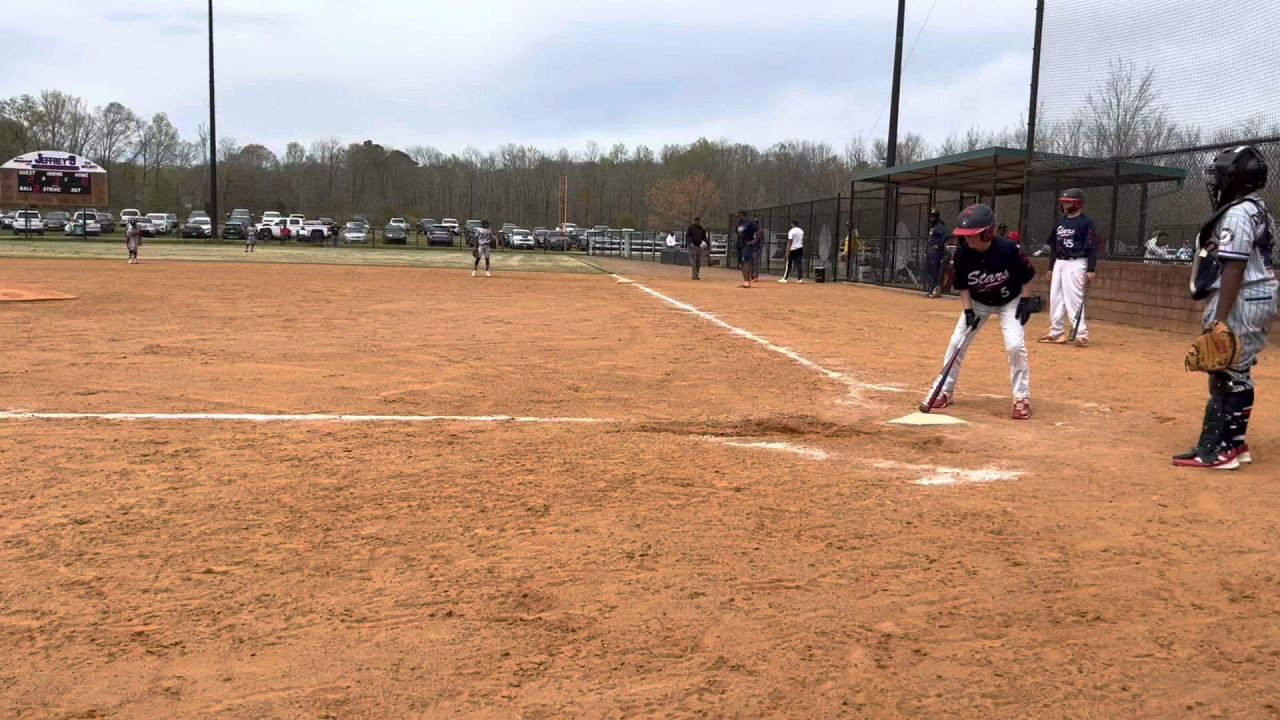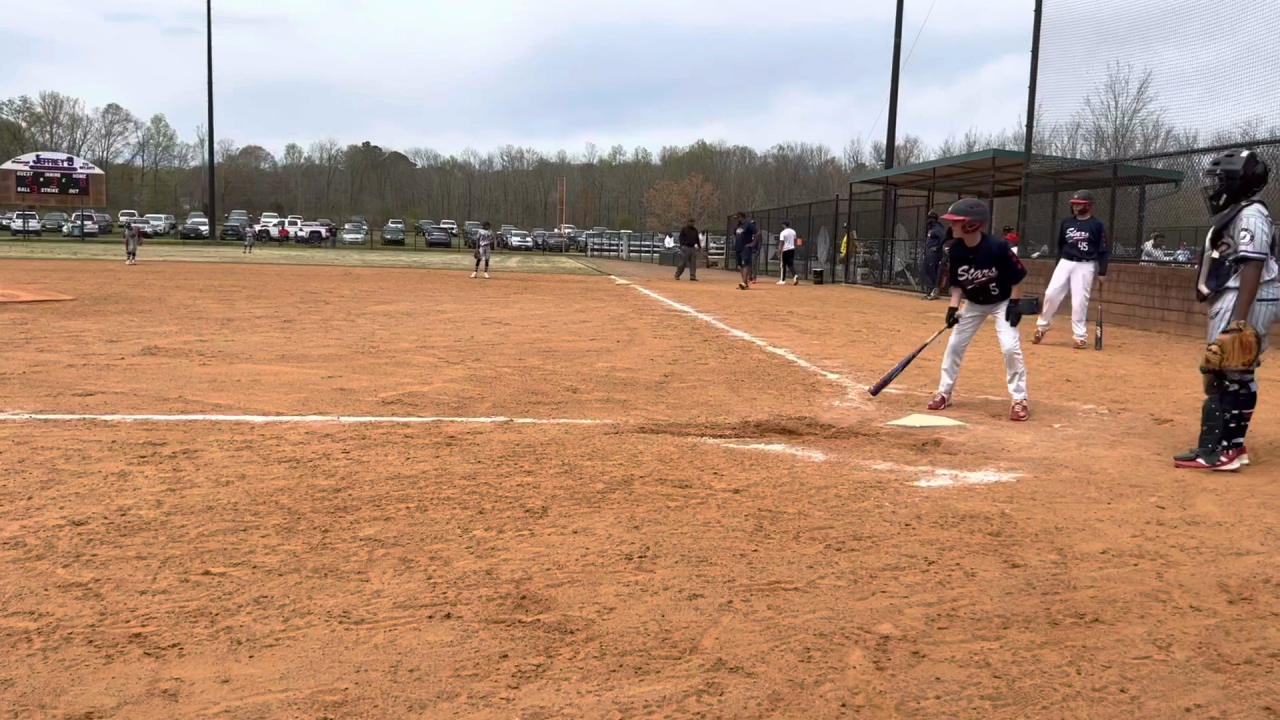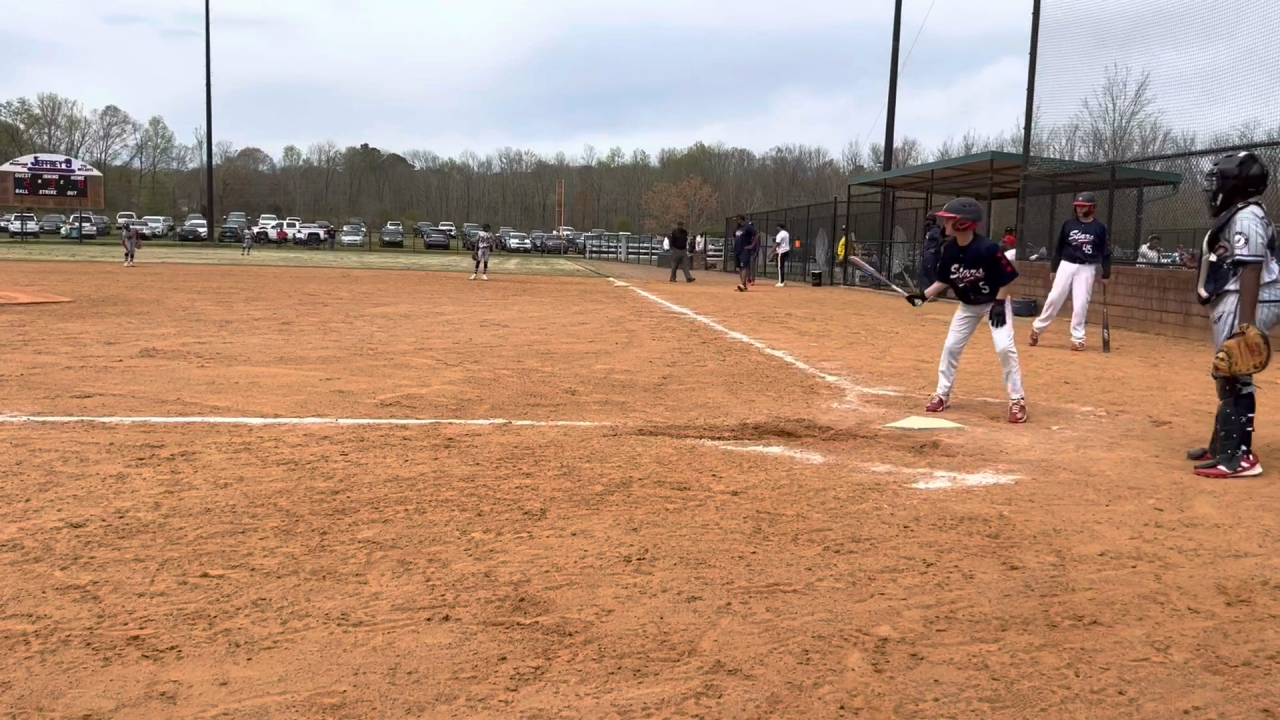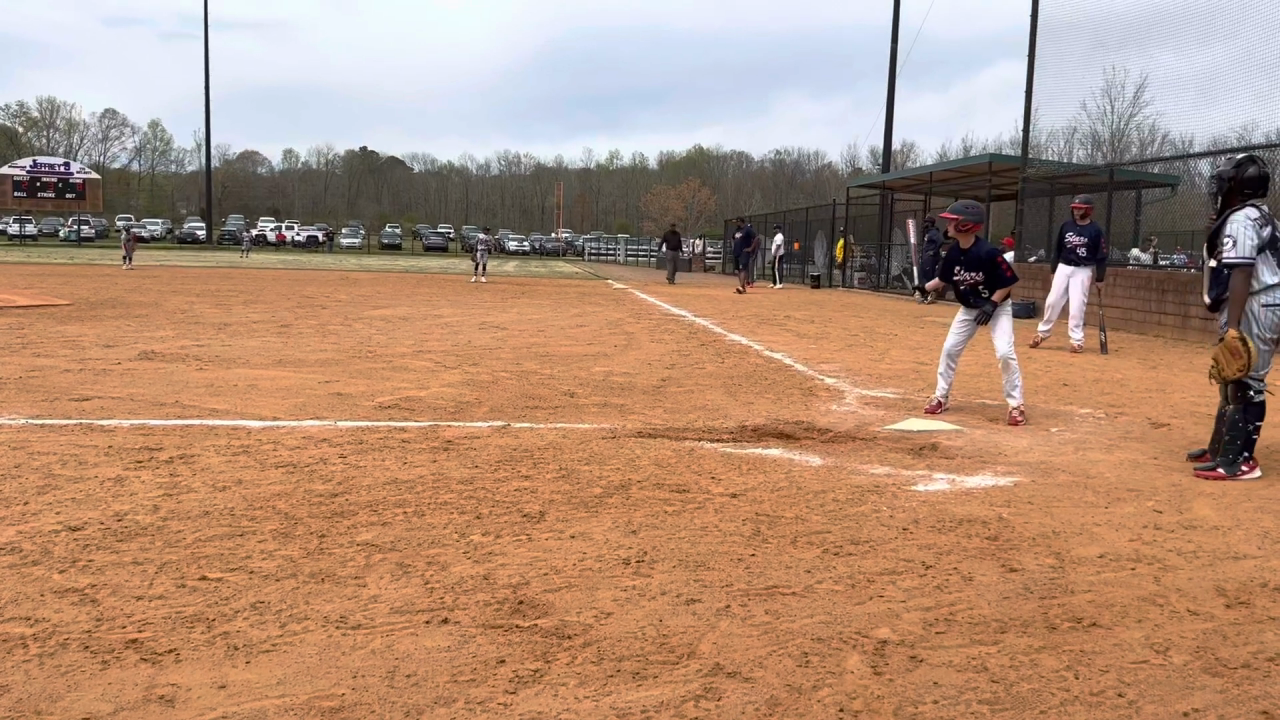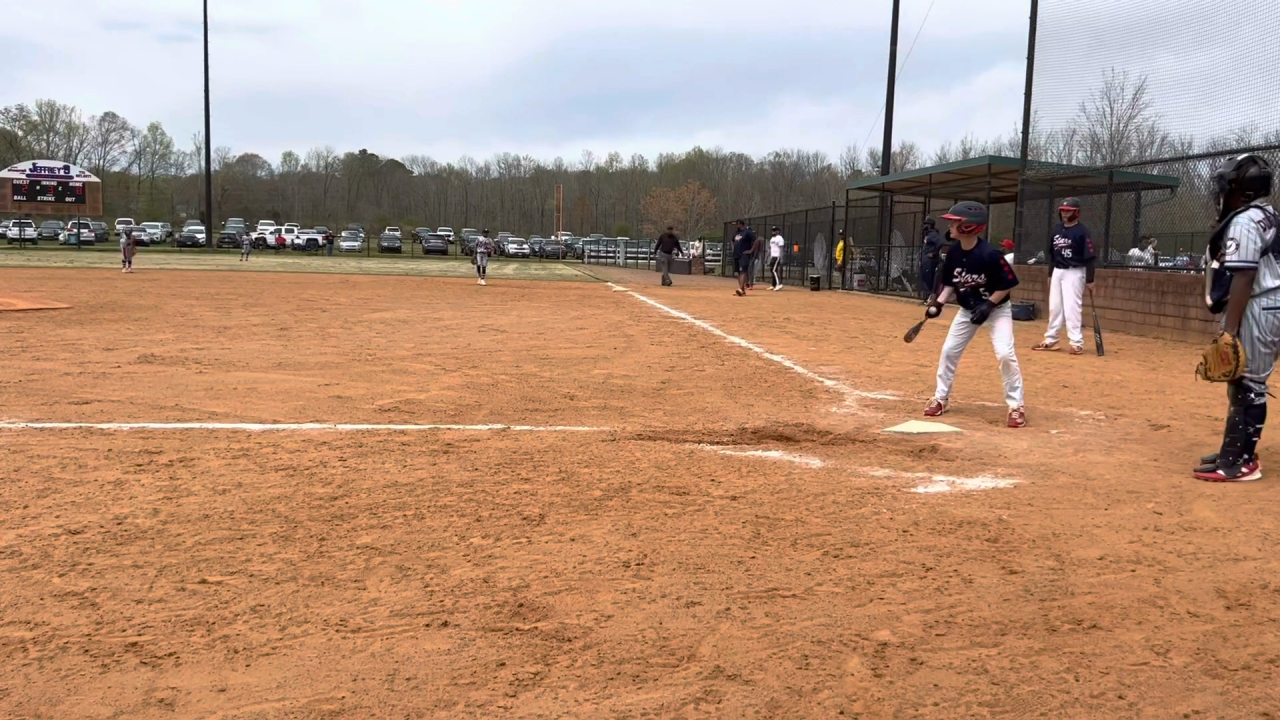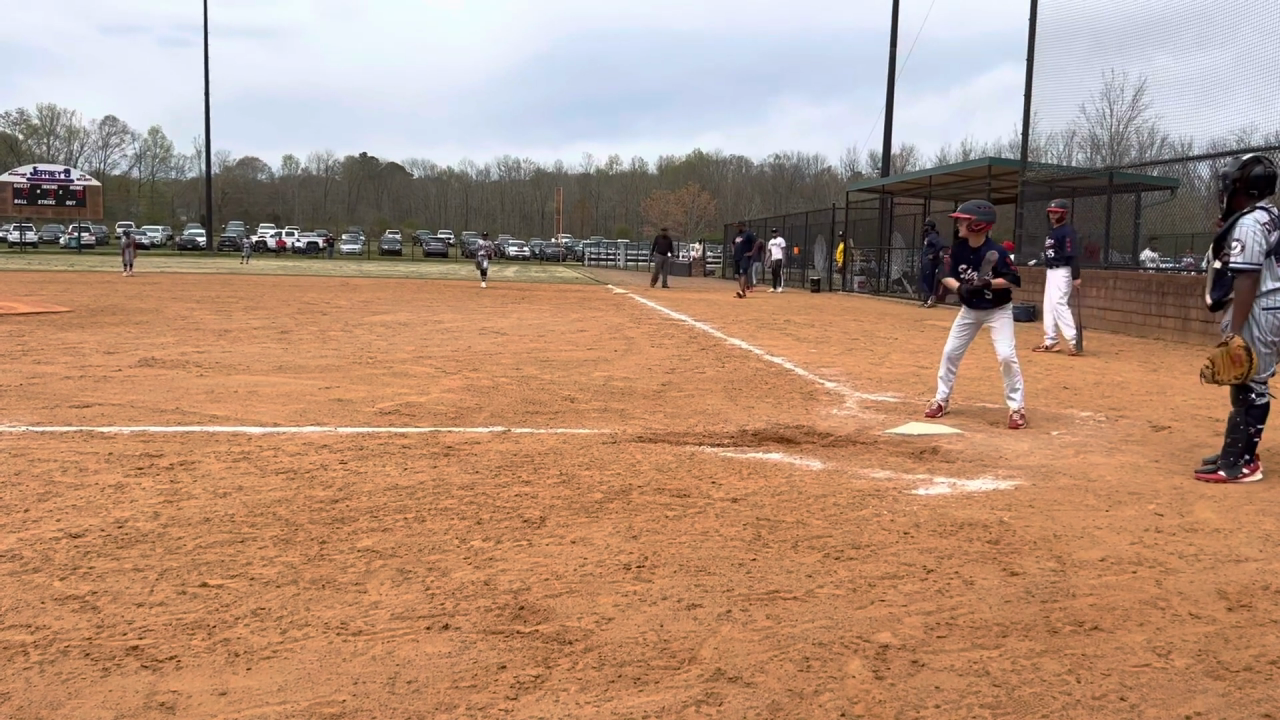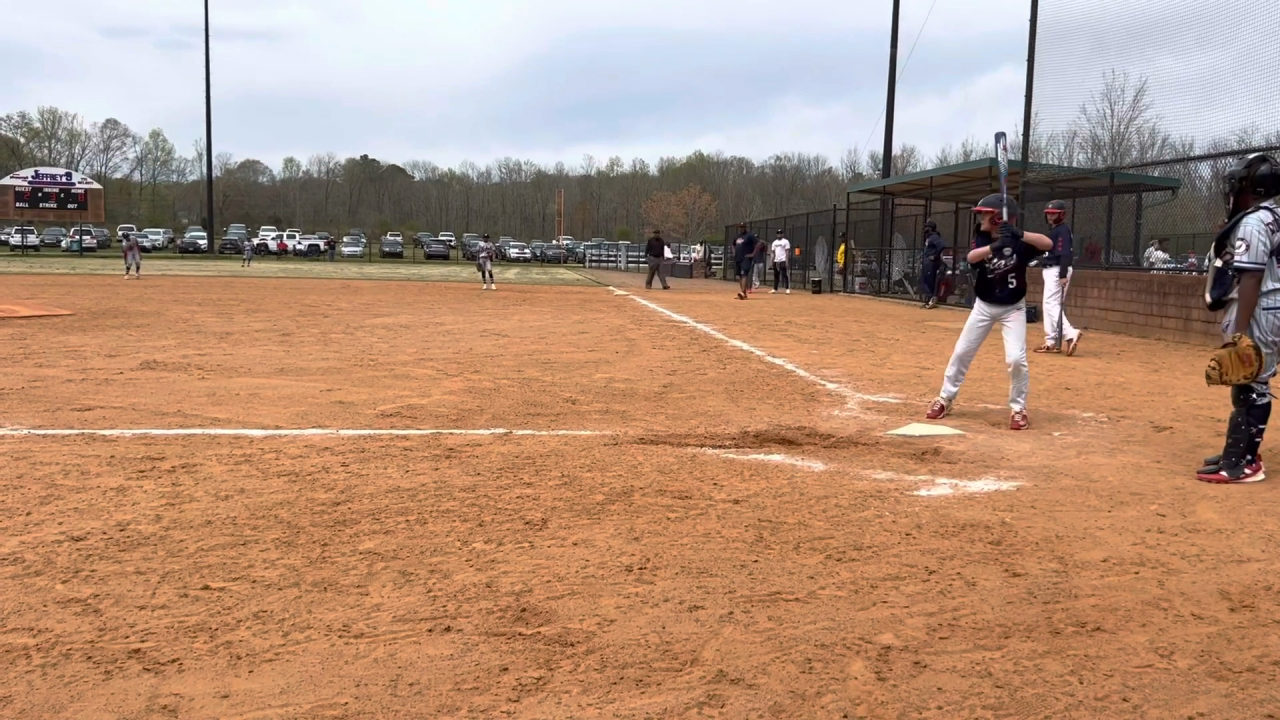
dt=0.3s
person 1, frame 1
left shoulder: (1237, 214)
right shoulder: (1258, 211)
left elbow: (1235, 268)
left wrist: (1220, 318)
left hip: (1239, 302)
right hip: (1258, 300)
left knee: (1226, 375)
right knee: (1238, 373)
left ankle: (1217, 450)
right ankle: (1235, 443)
person 1, frame 2
left shoulder: (1250, 215)
right shoulder: (1240, 214)
left elbow: (1253, 267)
left wrist: (1240, 318)
right wrist: (1239, 314)
left hip: (1243, 303)
right hip: (1240, 302)
left knee: (1220, 374)
right knee: (1240, 375)
left ankle: (1216, 450)
right ankle: (1232, 445)
person 1, frame 3
left shoulder: (1245, 217)
right shoulder: (1244, 215)
left elbow: (1251, 270)
left wrist: (1245, 321)
right wrist: (1203, 265)
left hip: (1244, 305)
right hip: (1238, 303)
left knee: (1233, 377)
right knee: (1232, 377)
left ankle: (1238, 457)
right ankle: (1224, 446)
person 1, frame 4
left shoulder: (1239, 220)
left elbow: (1241, 274)
left wrist: (1233, 326)
right wrist: (1220, 238)
left hip: (1253, 308)
left knee: (1245, 383)
right knee: (1233, 379)
left ankle: (1239, 460)
right ankle: (1221, 447)
person 1, frame 5
left shoulder: (1244, 222)
left elbow: (1243, 278)
left wrist: (1230, 329)
right wrist: (1228, 254)
left knee: (1247, 385)
right knee: (1244, 383)
left ankle: (1239, 462)
right ankle: (1236, 452)
person 1, frame 6
left shoulder: (1249, 223)
left elbow: (1247, 280)
left wrist: (1234, 332)
right wrist: (1230, 234)
left knee: (1249, 386)
right knee: (1250, 384)
left ankle: (1241, 463)
right ankle: (1239, 453)
person 1, frame 7
left shoulder: (1252, 223)
left elbow: (1251, 279)
left wrist: (1240, 332)
left knee: (1249, 386)
right knee: (1252, 385)
left ankle: (1242, 464)
right ankle: (1242, 453)
person 2, frame 1
left shoulder: (1007, 249)
right shoulder: (962, 254)
left elbow: (1026, 276)
right elbow: (963, 286)
left wrist: (1025, 302)
right wrist: (968, 310)
left hip: (1009, 303)
right hip: (978, 304)
left knee: (1015, 346)
right knee: (957, 343)
left ankle: (1021, 398)
right ankle: (946, 391)
person 2, frame 2
left shoulder: (997, 247)
right shoulder: (956, 249)
left elbow: (1016, 277)
right elbow: (956, 283)
left wrist: (1014, 303)
right wrist: (953, 307)
left hip: (1002, 303)
right hip: (973, 304)
left knee: (1010, 348)
right knee: (955, 344)
left ankle: (1020, 399)
right ankle: (944, 392)
person 2, frame 3
left shoulder: (987, 248)
right shoulder: (949, 249)
left elbow: (1008, 277)
right elbow: (944, 279)
left wrist: (999, 303)
right wrist: (925, 295)
left hip: (994, 304)
right hip: (967, 306)
left knee: (1005, 347)
right knee: (951, 347)
left ankle: (1017, 400)
right ankle: (942, 394)
person 2, frame 4
left shoulder: (987, 252)
right shoulder: (953, 252)
left elbow: (1008, 281)
right elbow: (944, 278)
left wrist: (991, 305)
right wrist: (925, 288)
left hip: (997, 308)
right hip: (968, 309)
left knee: (1005, 353)
right knee: (950, 349)
left ankle: (1016, 404)
right ankle: (941, 396)
person 2, frame 5
left shoulder: (989, 254)
right shoulder: (953, 252)
left elbow: (1009, 283)
right elbow: (948, 282)
left wrist: (989, 304)
right wrist: (939, 302)
left hip: (997, 309)
right hip: (968, 310)
left knee: (1005, 354)
right knee: (949, 351)
left ankle: (1016, 406)
right ankle: (941, 398)
person 2, frame 6
left shoulder: (995, 252)
right shoulder: (959, 248)
left elbow: (1013, 281)
right elbow: (948, 277)
left wrist: (987, 283)
right wrist: (959, 287)
left hip: (998, 311)
right hip: (970, 310)
left knee: (1007, 356)
right knee: (951, 352)
left ankle: (1017, 408)
right ankle: (941, 400)
person 2, frame 7
left shoulder: (1019, 241)
right shoulder: (982, 239)
left elbow: (1047, 243)
right elbow: (971, 257)
left wrist: (1019, 235)
right wrist: (995, 245)
left hip: (1013, 308)
right hip: (983, 306)
left knee: (1016, 358)
right knee: (961, 352)
left ankle: (1018, 408)
right ankle: (945, 398)
